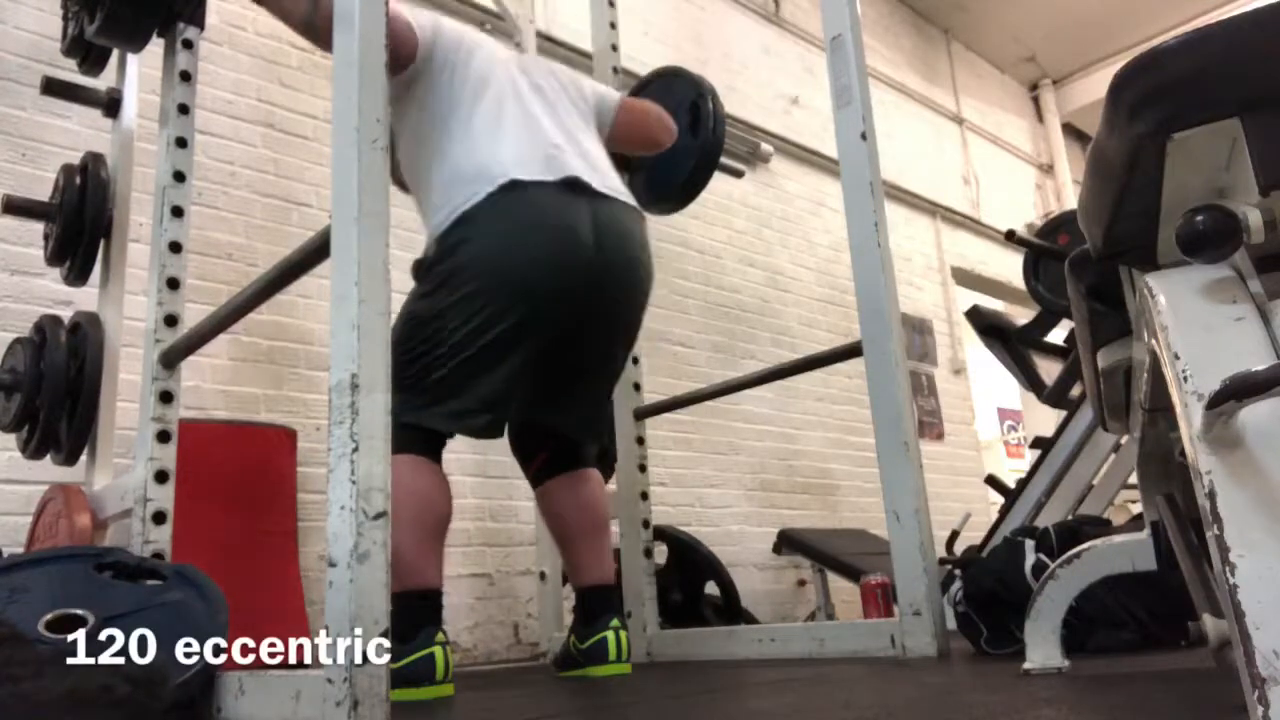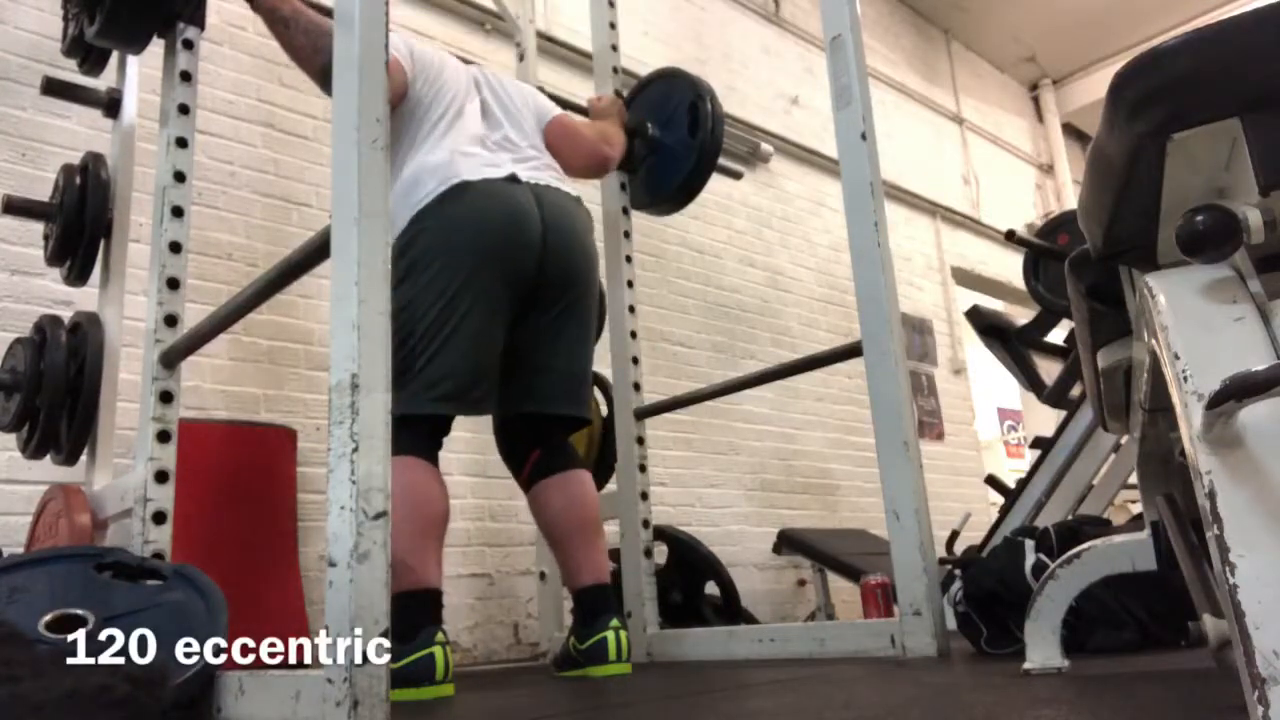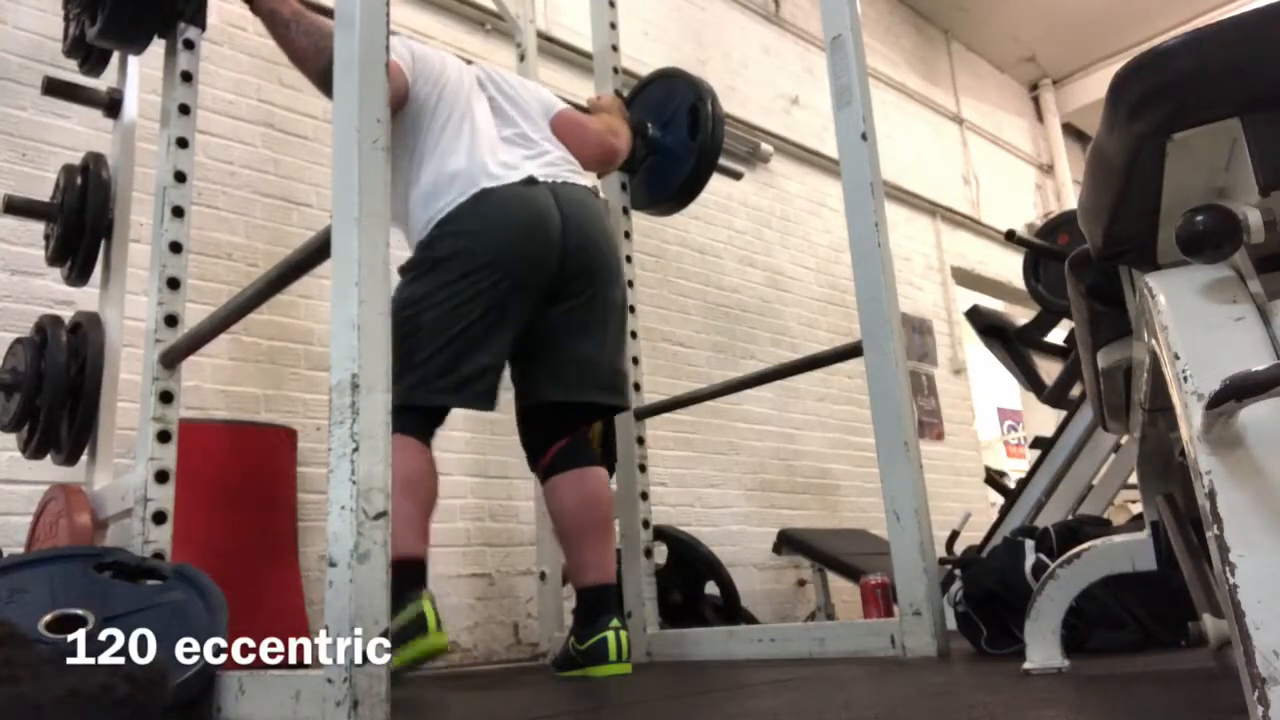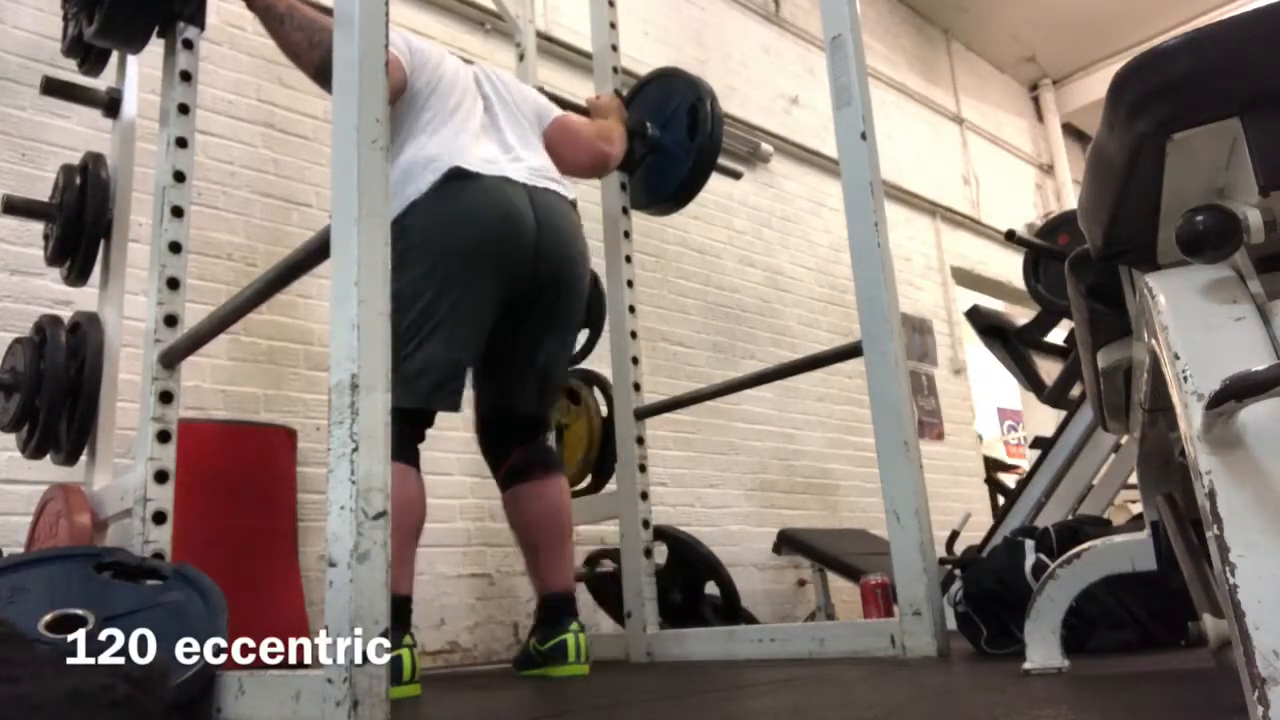
dt=1s
person 1, frame 1
right shoulder: (546, 72)
right elbow: (661, 130)
right wrist: (603, 116)
left hip: (510, 228)
right hip: (619, 238)
left knee: (407, 424)
right knee: (555, 437)
left ankle: (416, 641)
right ankle: (600, 625)
person 1, frame 2
right shoulder: (508, 86)
right elbow: (595, 154)
right wrist: (611, 118)
left hip: (464, 219)
right hip: (562, 225)
left knee: (405, 425)
right knee: (539, 437)
left ankle: (415, 640)
right ankle: (600, 625)
person 1, frame 3
left shoulder: (403, 55)
right shoulder: (507, 81)
right elbow: (603, 147)
right wrist: (616, 115)
left hip: (485, 221)
right hip: (583, 223)
left knee: (403, 406)
right knee: (560, 431)
left ankle: (404, 608)
right ankle: (600, 625)
person 1, frame 4
right shoulder: (504, 85)
right elbow: (596, 152)
right wrist: (612, 116)
left hip: (457, 215)
right hip: (555, 229)
left knee: (389, 421)
right knee: (516, 433)
left ankle: (387, 639)
right ankle: (560, 626)
